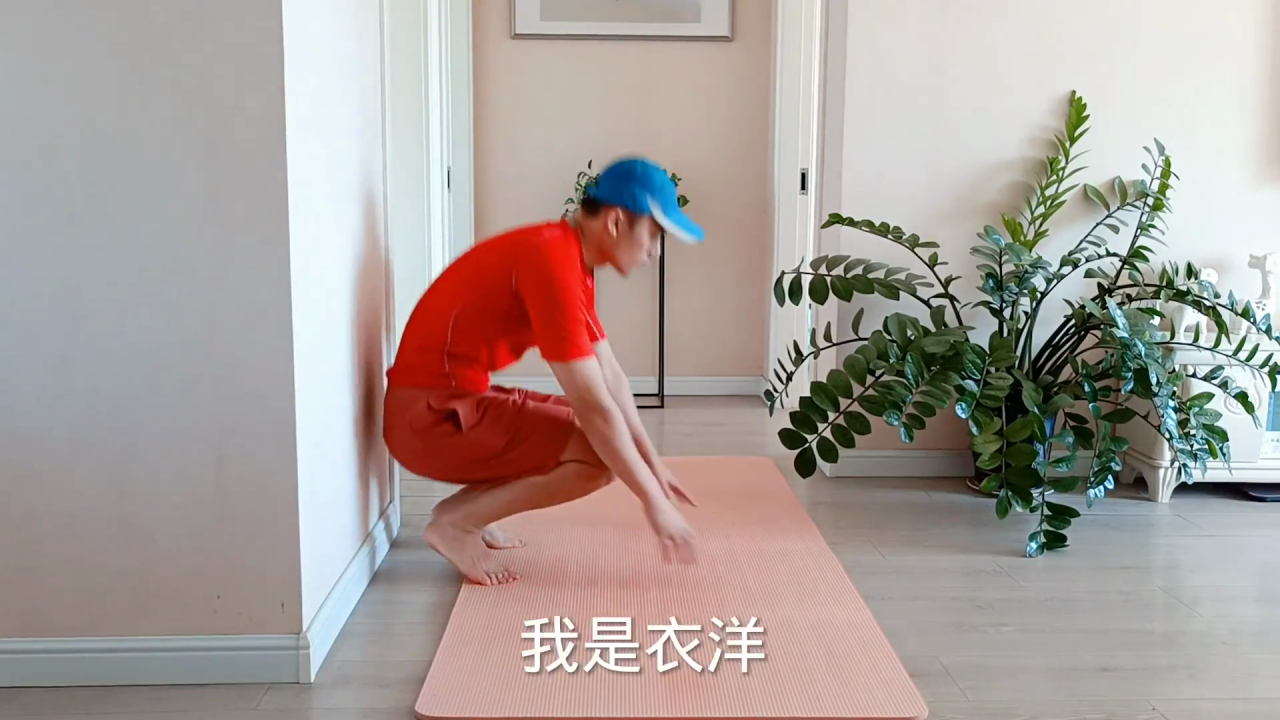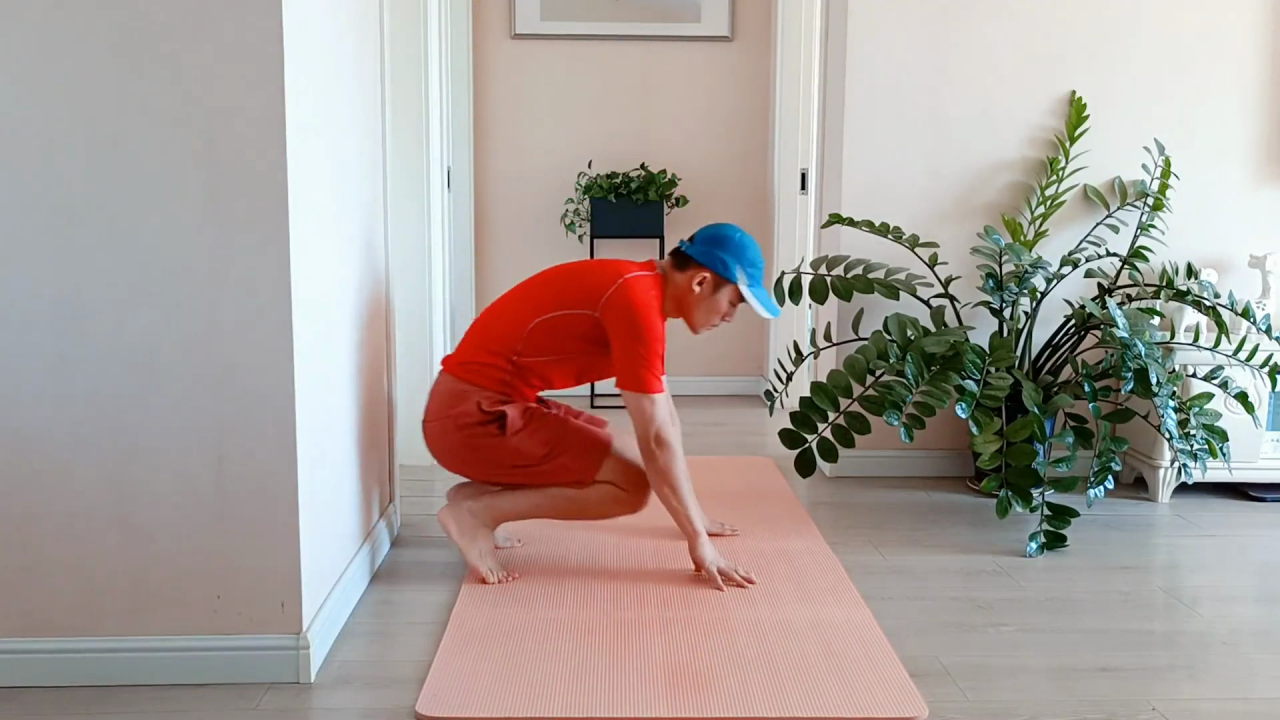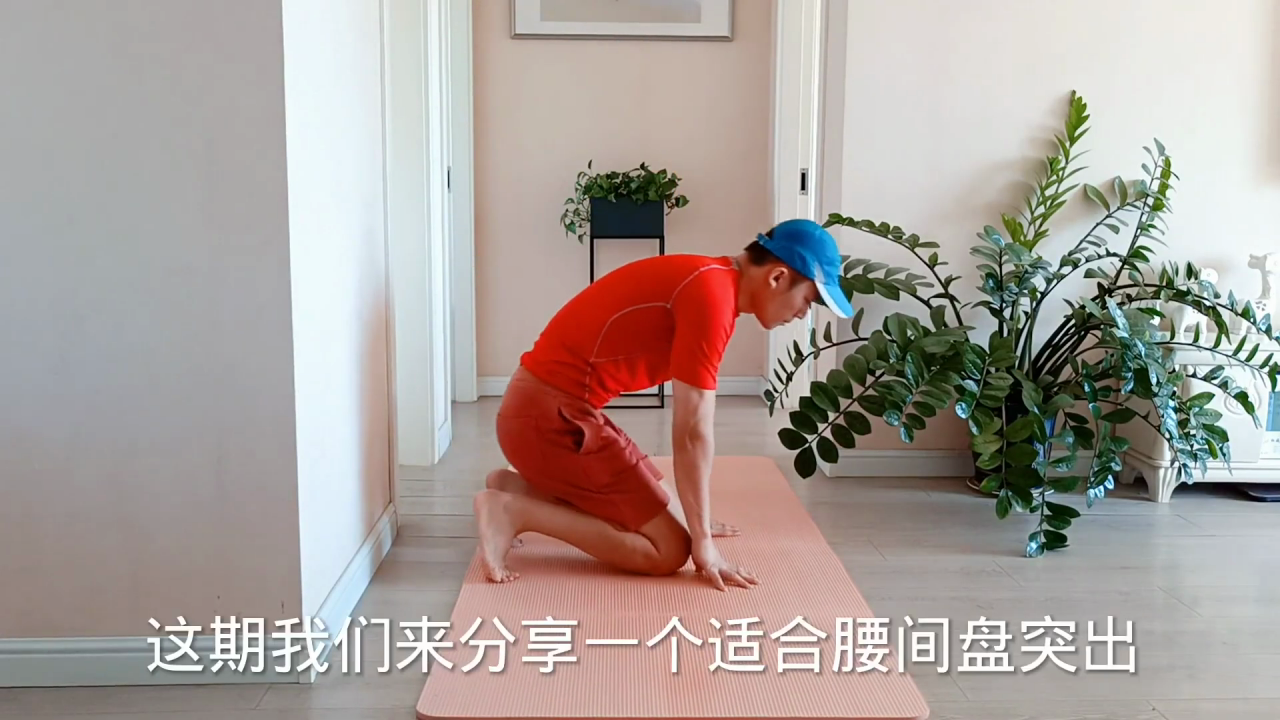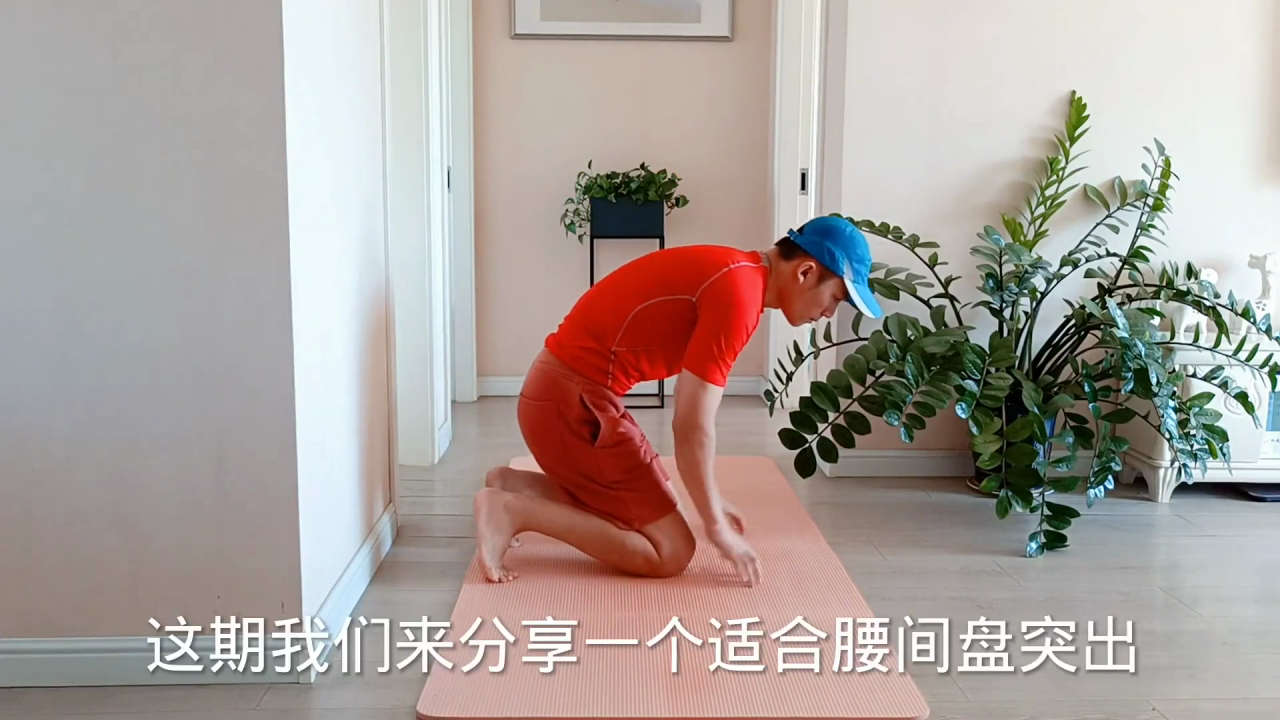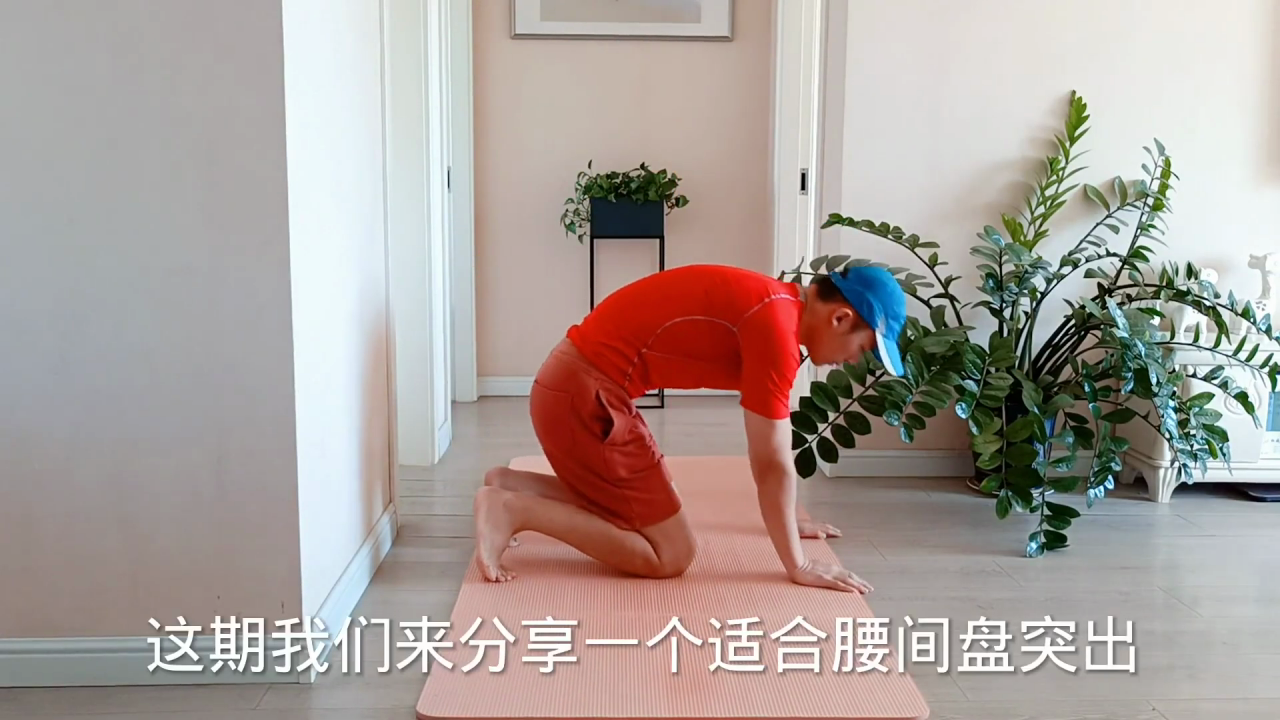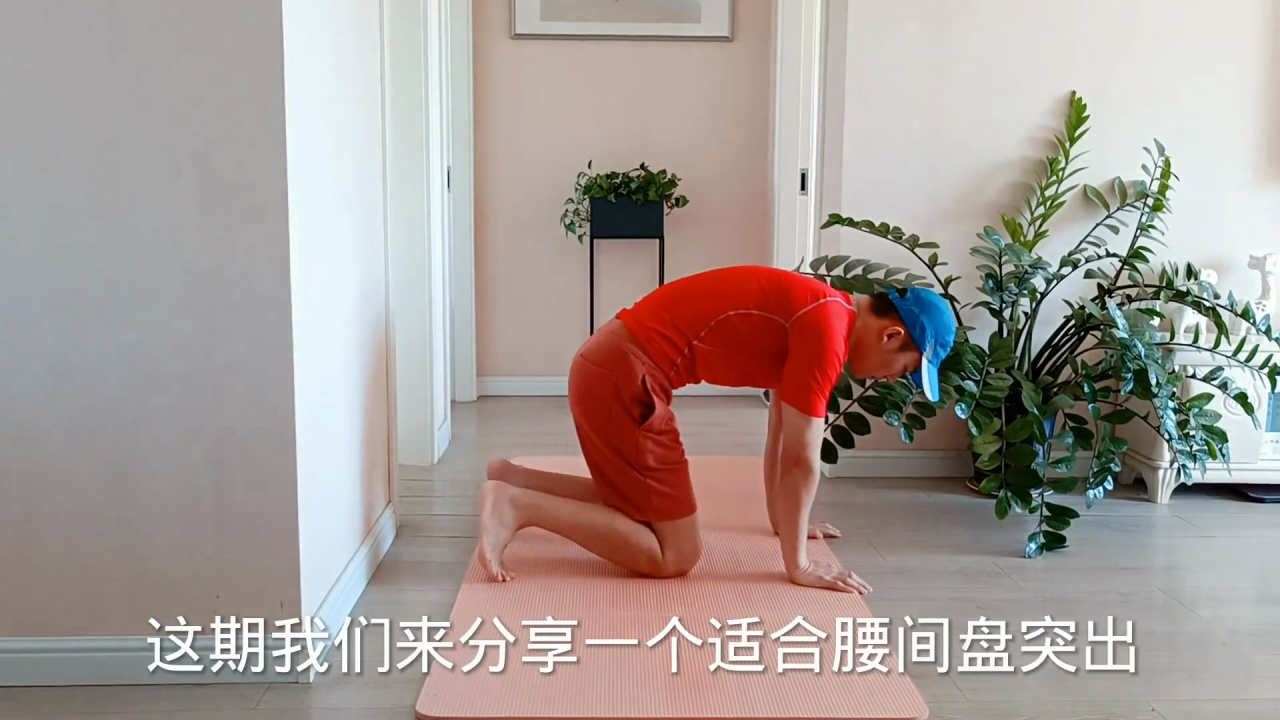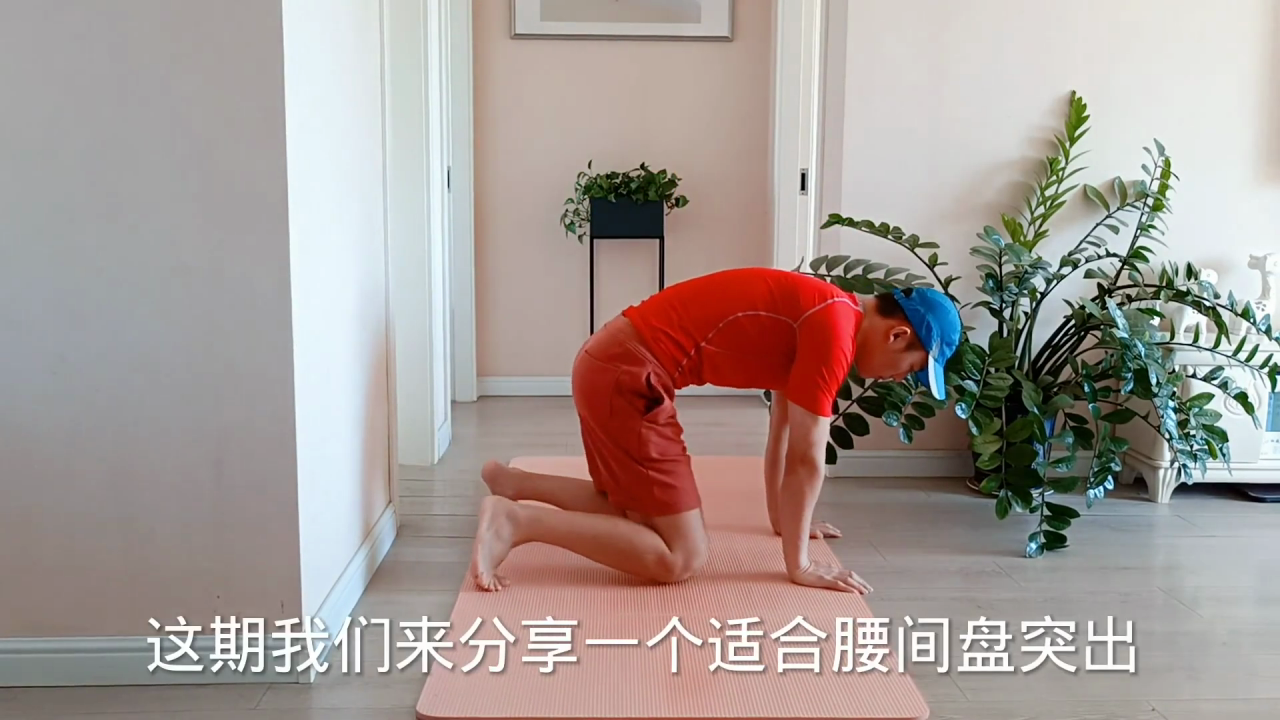
dt=0.4s
person 1, frame 1
left shoulder: (569, 259)
right shoulder: (553, 264)
left elbow: (609, 374)
right elbow: (593, 403)
left wrist: (653, 463)
right wrist: (654, 503)
left hip: (453, 398)
right hip: (431, 416)
left knee: (597, 443)
right knee: (598, 458)
left ankle: (469, 510)
right ankle: (457, 524)
person 1, frame 2
left shoulder: (641, 290)
right shoulder: (638, 303)
left elbow: (663, 415)
right elbow: (657, 439)
left wrist: (695, 514)
right wrist: (698, 539)
left hip: (482, 402)
right hip: (472, 416)
left knee: (629, 454)
right knee: (630, 486)
left ankle: (483, 495)
right ankle: (476, 512)
person 1, frame 3
left shoulder: (709, 281)
right shoulder: (712, 296)
left elbow: (692, 424)
right elbow: (692, 433)
left wrist: (695, 517)
right wrist: (703, 542)
left hip: (546, 405)
right hip: (551, 415)
left knee: (661, 508)
right knee: (668, 550)
left ankle: (518, 487)
right ankle: (512, 510)
person 1, frame 4
left shoulder: (737, 275)
right shoulder: (737, 293)
left elbow: (693, 415)
right elbow: (692, 426)
left wrist: (711, 507)
right wrist: (714, 524)
left hip: (565, 387)
right hip: (572, 399)
left knee: (649, 507)
right knee: (671, 553)
left ankle: (516, 485)
right ankle: (513, 509)
person 1, frame 5
left shoulder: (774, 304)
right shoulder: (776, 324)
left elbow: (768, 444)
right elbow: (772, 463)
left wrist: (787, 523)
right wrist: (797, 564)
left hip: (577, 382)
right hip: (585, 394)
left knee: (641, 510)
right knee: (671, 555)
left ankle: (513, 486)
right ankle: (511, 510)
person 1, frame 6
left shoulder: (817, 311)
right shoulder: (827, 329)
left elbow: (781, 435)
right elbow: (800, 460)
left wrist: (783, 520)
right wrist: (798, 565)
left hip: (609, 363)
right hip: (625, 377)
left knee: (636, 506)
right knee: (674, 555)
left ankle: (514, 481)
right ankle: (516, 504)
person 1, frame 7
left shoulder: (819, 312)
right shoulder: (834, 328)
left elbow: (783, 430)
right elbow: (805, 457)
left wrist: (783, 519)
right wrist: (798, 563)
left hip: (608, 360)
right hip: (628, 376)
left knee: (637, 511)
right knee: (681, 556)
left ankle: (512, 482)
right ankle: (513, 520)
